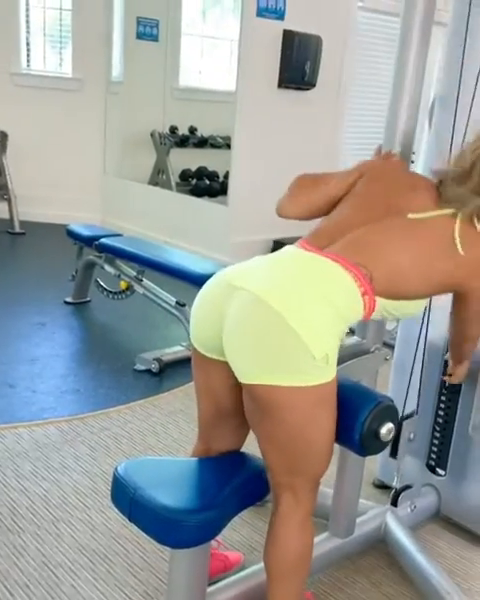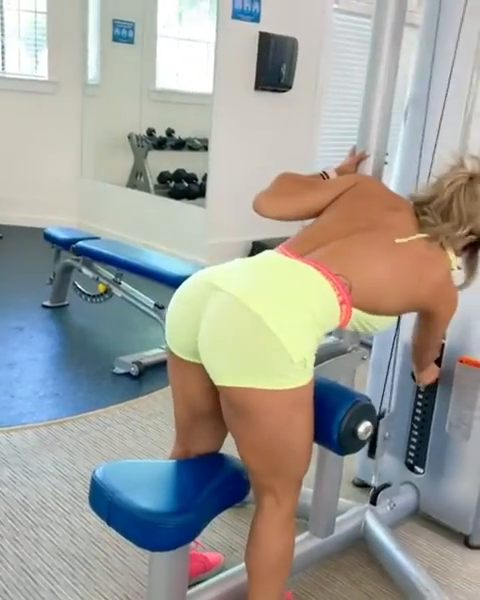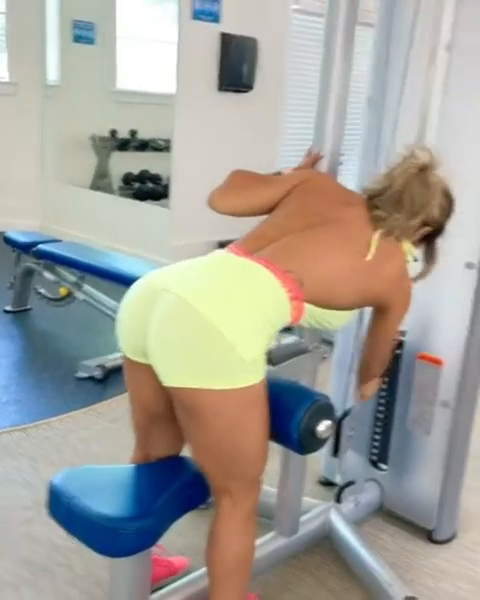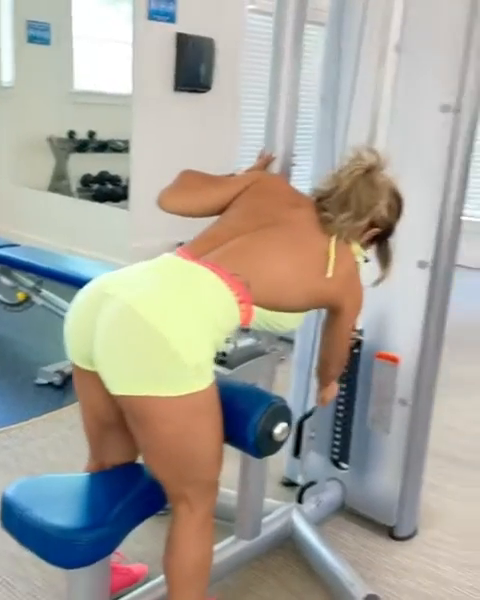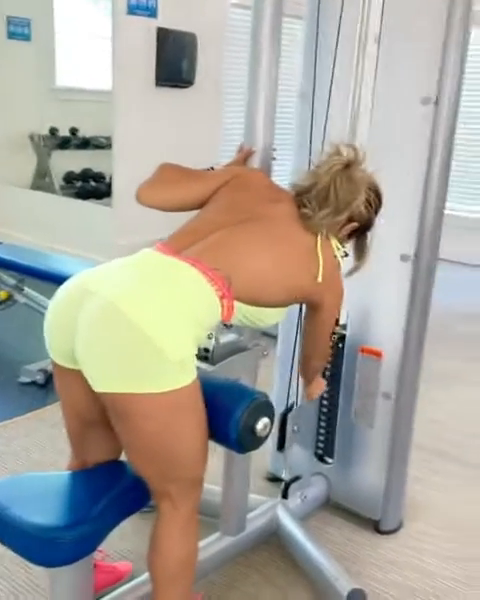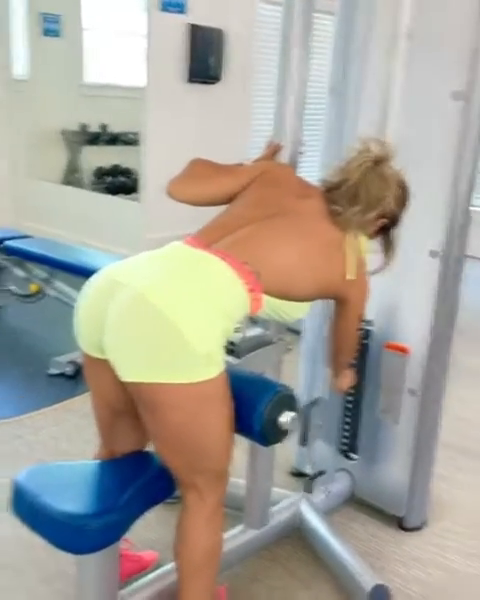
dt=0.2s
person 1, frame 1
left shoulder: (391, 174)
left elbow: (290, 203)
left hip: (224, 288)
right hip: (287, 324)
left knee: (213, 451)
right knee: (296, 495)
person 1, frame 2
left shoulder: (369, 190)
right shoulder: (439, 283)
left elbow: (268, 201)
right elbow: (424, 356)
left wrist: (334, 178)
right wrist: (425, 371)
left hip: (202, 290)
right hip: (264, 328)
left knee: (192, 453)
right knee: (278, 497)
person 1, frame 3
left shoulder: (320, 186)
right shoulder: (394, 276)
left elbow: (223, 197)
right elbow: (373, 361)
right wrist: (367, 383)
left hip: (152, 293)
right hip: (215, 328)
left knee: (153, 459)
right knee: (237, 498)
person 1, frame 4
left shoulder: (270, 187)
right shoulder: (344, 277)
left elbow: (172, 196)
right elbow: (331, 364)
right wrist: (327, 386)
left hip: (98, 299)
right hip: (162, 333)
left knee: (107, 467)
right knee: (195, 503)
person 1, frame 5
left shoulder: (251, 182)
right shoulder: (325, 272)
left elbow: (150, 190)
right elbow: (313, 360)
right wrist: (312, 383)
left hip: (77, 295)
right hip: (144, 329)
left knee: (89, 464)
right knee: (179, 500)
person 1, frame 6
left shoulder: (280, 177)
right shoulder: (350, 269)
left elbow: (181, 185)
right elbow: (342, 353)
right wrist: (342, 374)
left hip: (108, 286)
right hip: (172, 320)
left knee: (117, 452)
right knee: (205, 490)
